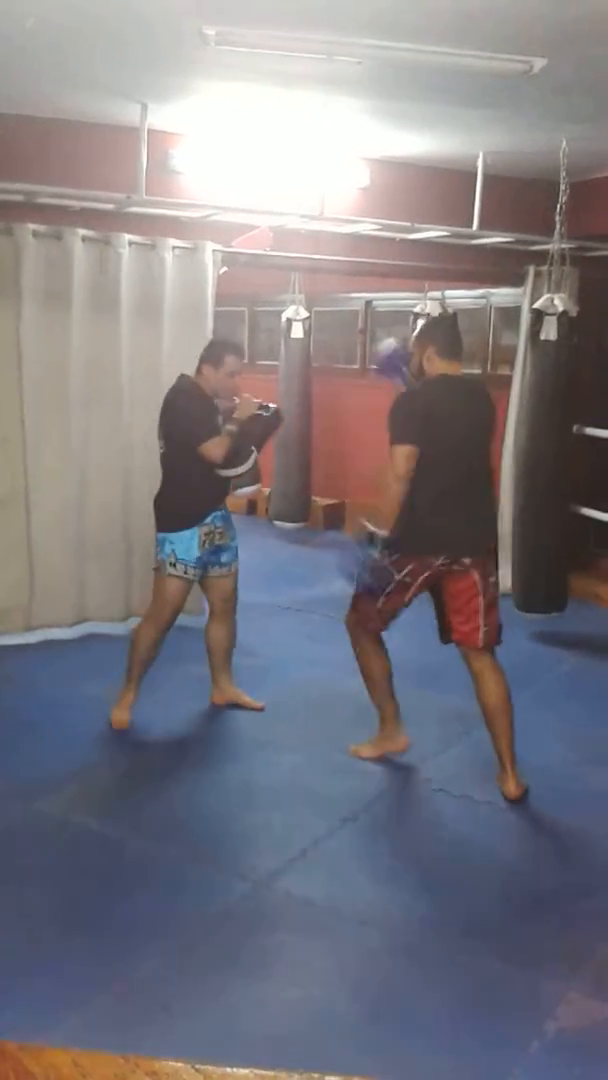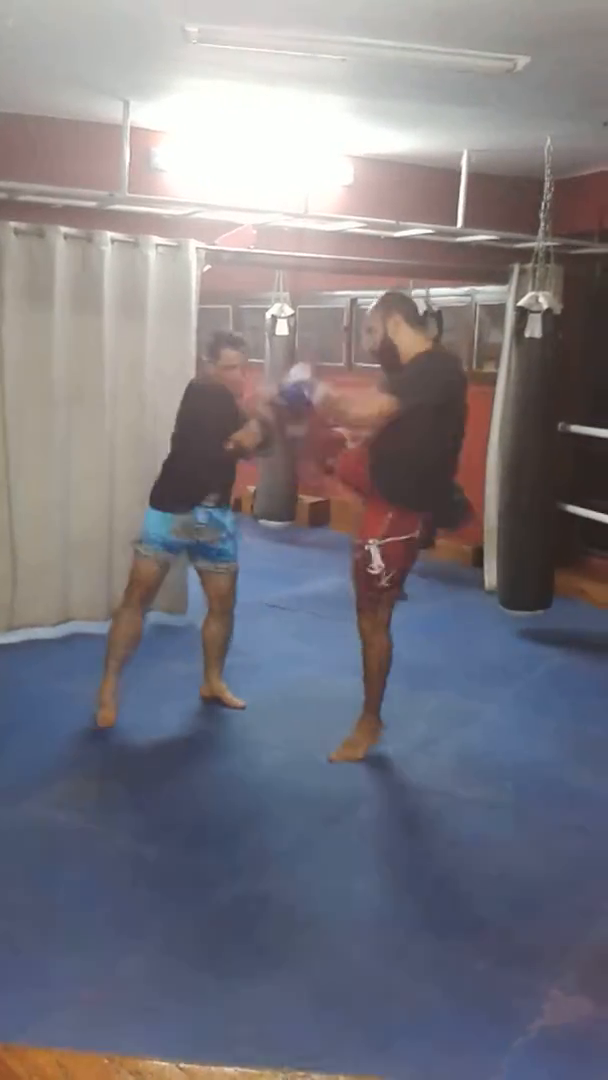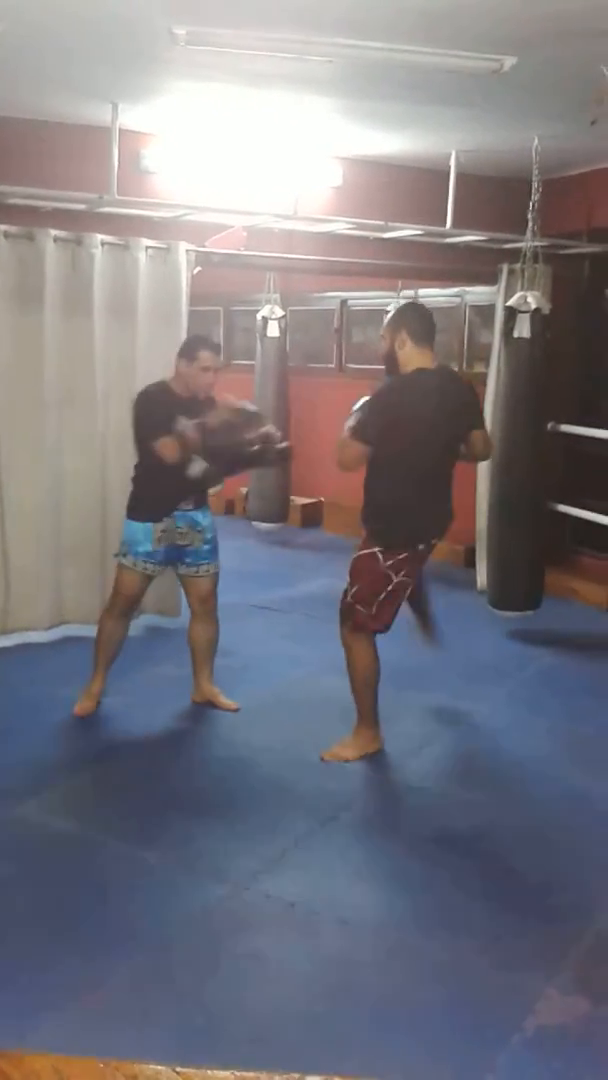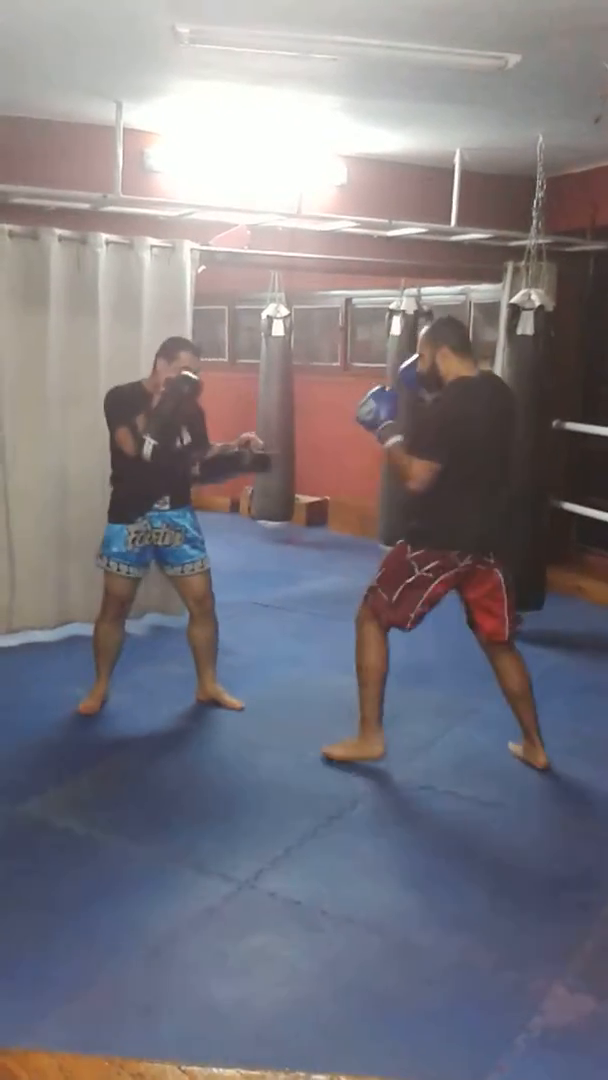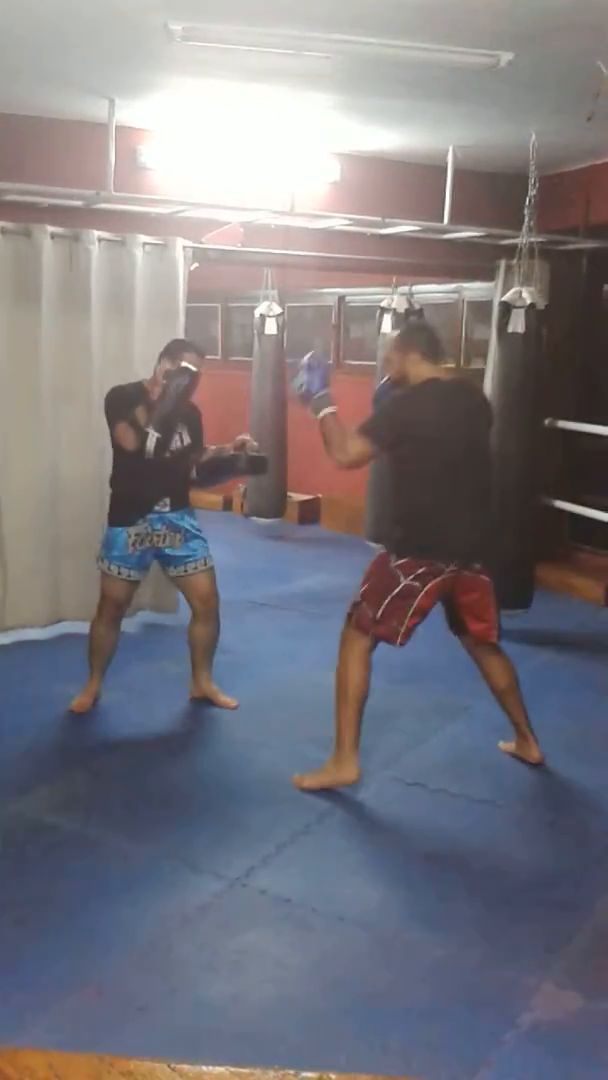
dt=0.3s
person 1, frame 1
left shoulder: (415, 401)
right shoulder: (480, 398)
left elbow: (401, 472)
left wrist: (382, 539)
left hip: (423, 542)
right hip: (473, 543)
left knee: (363, 624)
right knee: (480, 656)
left ankle: (391, 735)
right ankle: (509, 772)
person 1, frame 2
left shoulder: (431, 370)
right shoulder: (423, 367)
left elbow: (362, 413)
left wrist: (322, 396)
left hip: (402, 503)
right hip: (392, 483)
left knee: (373, 614)
left ankle: (369, 724)
person 1, frame 3
left shoulder: (392, 396)
right shoulder: (460, 389)
left elbow: (348, 458)
right elbow: (480, 450)
left wrist: (357, 421)
left hip: (395, 530)
right hip: (431, 520)
left knee: (355, 627)
right knee: (408, 583)
left ankle: (367, 733)
right ankle: (423, 624)
person 1, frame 4
left shoulder: (446, 407)
right shoulder: (497, 391)
left elbow: (416, 479)
left wrist: (385, 428)
left hip: (438, 541)
right hip: (488, 540)
left knee: (370, 619)
right knee: (500, 643)
left ankle: (369, 736)
right ankle: (533, 746)
person 1, frame 5
left shoulder: (406, 403)
right shoulder: (473, 399)
left elbow: (347, 454)
left wrist: (320, 401)
left hip: (419, 548)
right hip: (471, 544)
left knee: (356, 639)
right knee: (484, 643)
left ankle: (343, 762)
right ankle: (526, 740)
person 2, frame 1
left shoulder: (204, 401)
right shoulder: (184, 399)
left elbow: (221, 451)
right elbow: (216, 452)
left wrist: (240, 424)
right wrist: (237, 421)
left hip: (214, 517)
right hip: (183, 521)
left knee: (224, 605)
right knee: (164, 612)
left ankle: (223, 686)
right ankle: (127, 694)
person 2, frame 2
left shoulder: (224, 398)
right shoulder: (204, 394)
left elbow: (240, 446)
right elbow: (247, 441)
left wrist: (261, 422)
right wrist: (266, 415)
left hip: (214, 512)
right hip: (174, 510)
left knee: (223, 601)
right knee: (138, 595)
left ankle: (213, 682)
right ankle: (109, 688)
person 2, frame 3
left shoulder: (206, 404)
right shoulder: (150, 399)
right elbow: (171, 453)
right wrist: (208, 427)
left hip: (195, 517)
right hip: (150, 519)
left knee: (204, 602)
right knee: (123, 603)
left ankle: (204, 686)
right ankle: (96, 686)
person 2, frame 4
left shoulder: (188, 406)
right shoulder: (121, 398)
left elbow: (202, 455)
right elbow: (130, 445)
left wrist: (235, 446)
right wrist: (158, 403)
left hip: (177, 517)
right hip: (129, 520)
left knee: (202, 602)
right knee: (114, 607)
left ankle: (208, 685)
right ankle: (100, 687)
person 2, frame 5
left shoulder: (189, 410)
right shoulder: (122, 398)
left elbow: (198, 462)
right elbow: (130, 441)
left wrist: (233, 452)
right wrist: (159, 395)
left hip: (180, 520)
right hip: (130, 522)
left knee: (207, 602)
right knee: (112, 608)
left ankle: (202, 682)
right ankle: (93, 685)
